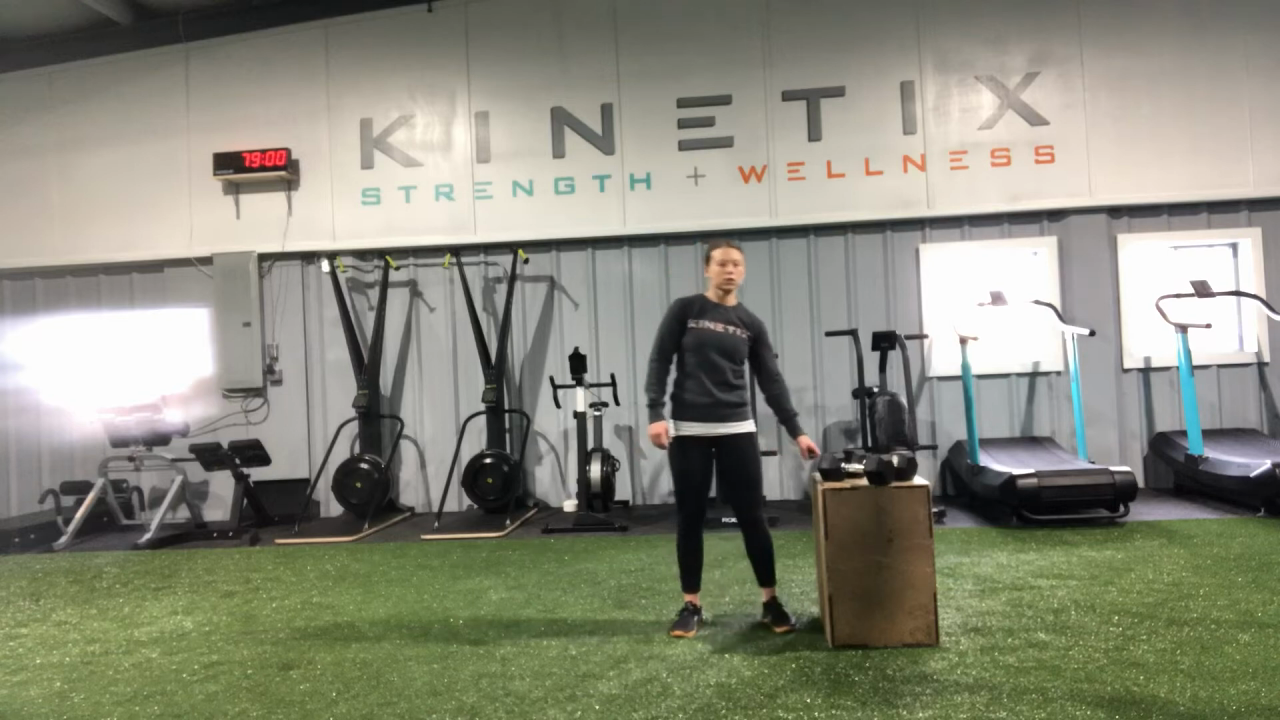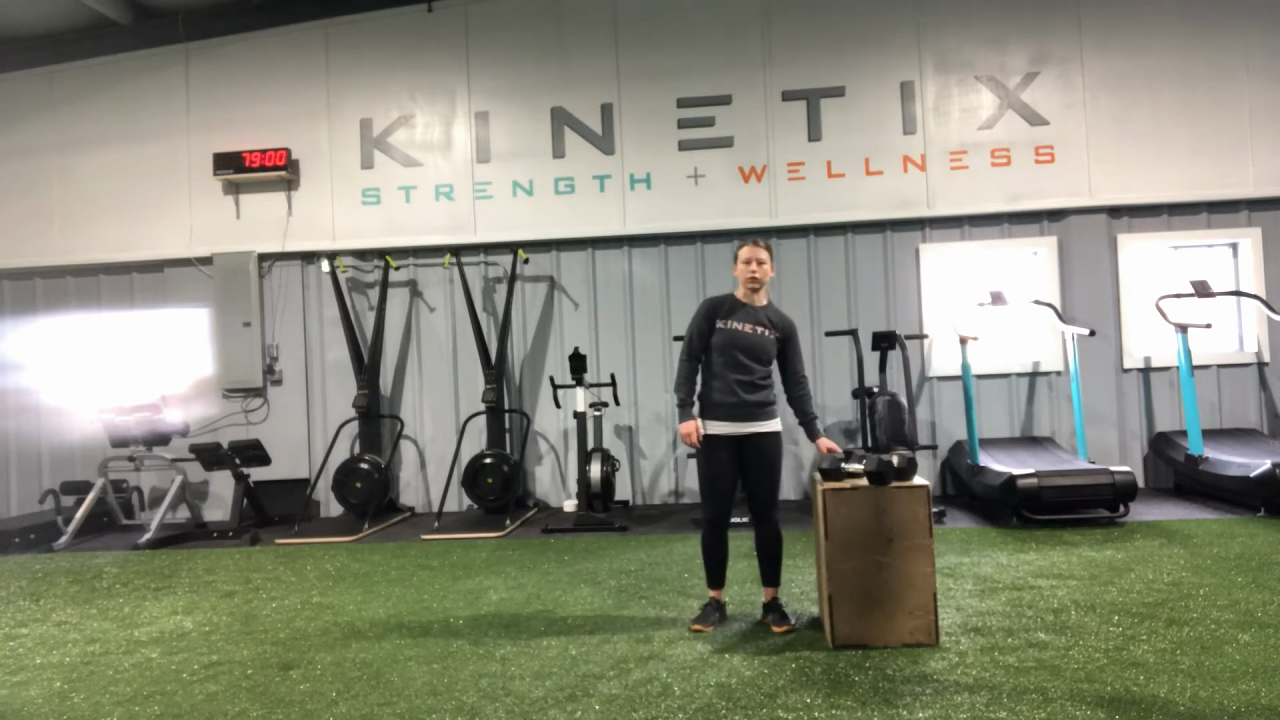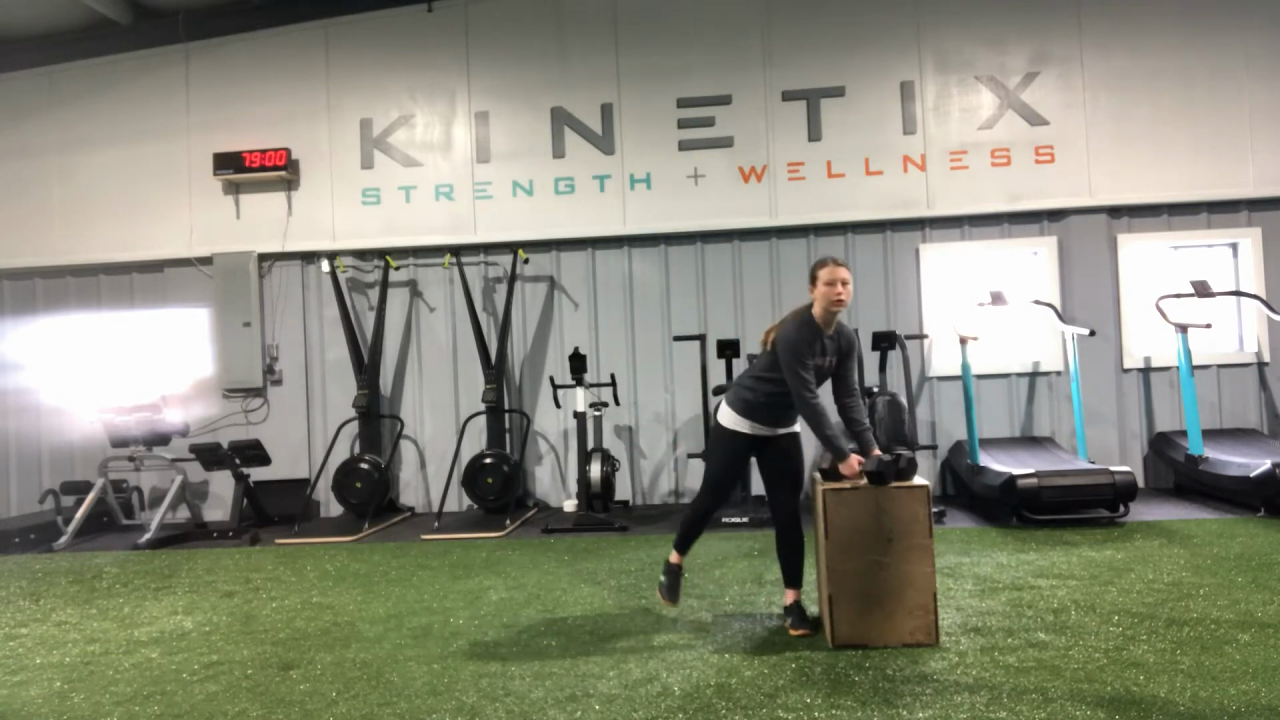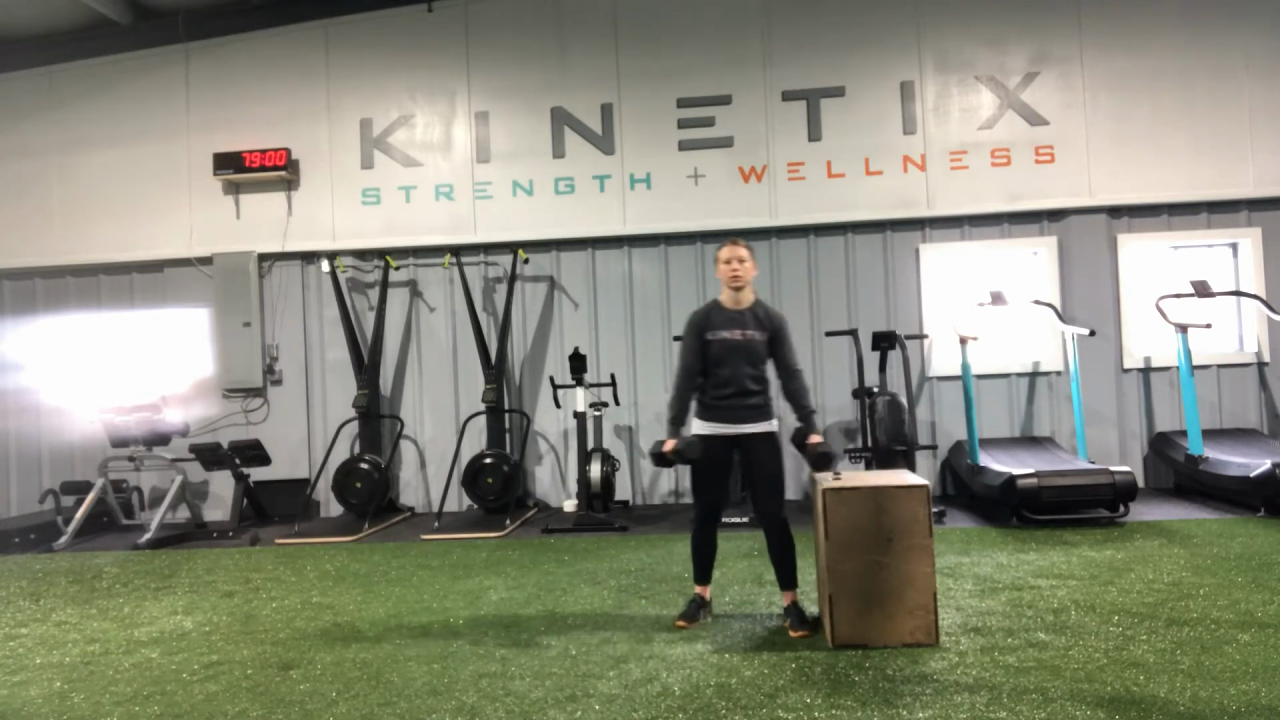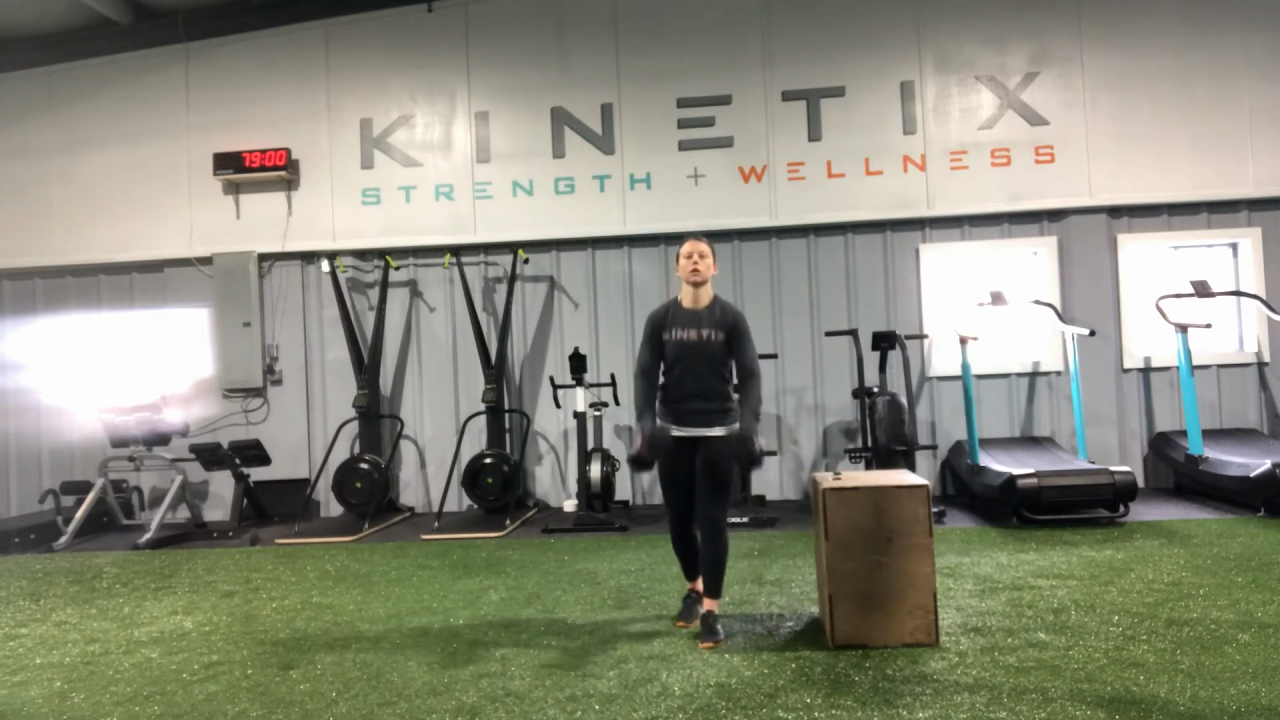
dt=1s
person 1, frame 1
left shoulder: (751, 324)
right shoulder: (683, 309)
left elbow: (771, 380)
right elbow: (659, 362)
left wrist: (796, 431)
right wrist: (656, 413)
left hip: (737, 428)
right hip: (688, 429)
left knee: (752, 516)
right knee: (690, 518)
left ankle: (771, 601)
right ankle: (691, 604)
person 1, frame 2
left shoulder: (782, 323)
right shoulder: (712, 310)
left elbow: (796, 381)
right elbow: (689, 361)
left wrist: (815, 433)
right wrist: (686, 413)
left hip: (763, 429)
right hip: (715, 428)
left knee: (766, 516)
right knee: (715, 516)
left ankle: (772, 602)
right ankle: (715, 600)
person 1, frame 3
left shoulder: (845, 339)
right shoulder: (796, 332)
left elbow: (848, 396)
right elbow: (806, 398)
left wrist: (869, 447)
right wrist: (841, 454)
left hip: (782, 428)
right hip: (740, 419)
left knee: (788, 513)
right knee: (712, 497)
left ankle: (793, 602)
right ankle: (674, 561)
person 1, frame 4
left shoulder: (771, 320)
right shoulder: (701, 320)
left elbow: (791, 376)
right elbow: (687, 377)
left wrist: (811, 427)
right wrist: (674, 431)
left hip: (759, 428)
right hip: (710, 429)
left knee: (772, 516)
right knee: (706, 515)
left ankle: (791, 603)
right ankle: (701, 596)
person 1, frame 5
left shoulder: (731, 318)
right shoulder: (659, 318)
left elbow: (749, 375)
right elbow: (646, 375)
left wrist: (748, 425)
right wrist: (645, 426)
left hip: (719, 432)
right hip: (672, 432)
left knee: (712, 519)
right knee: (679, 519)
left ankle: (710, 610)
right ankle: (694, 587)
